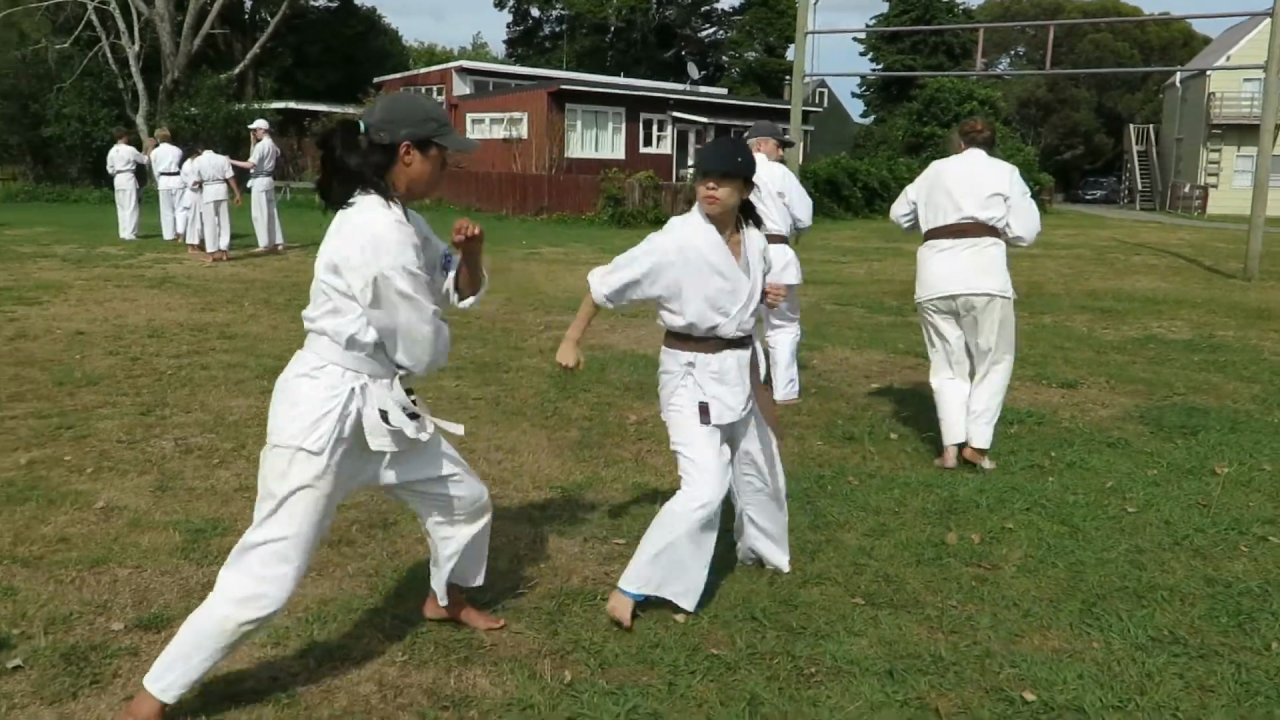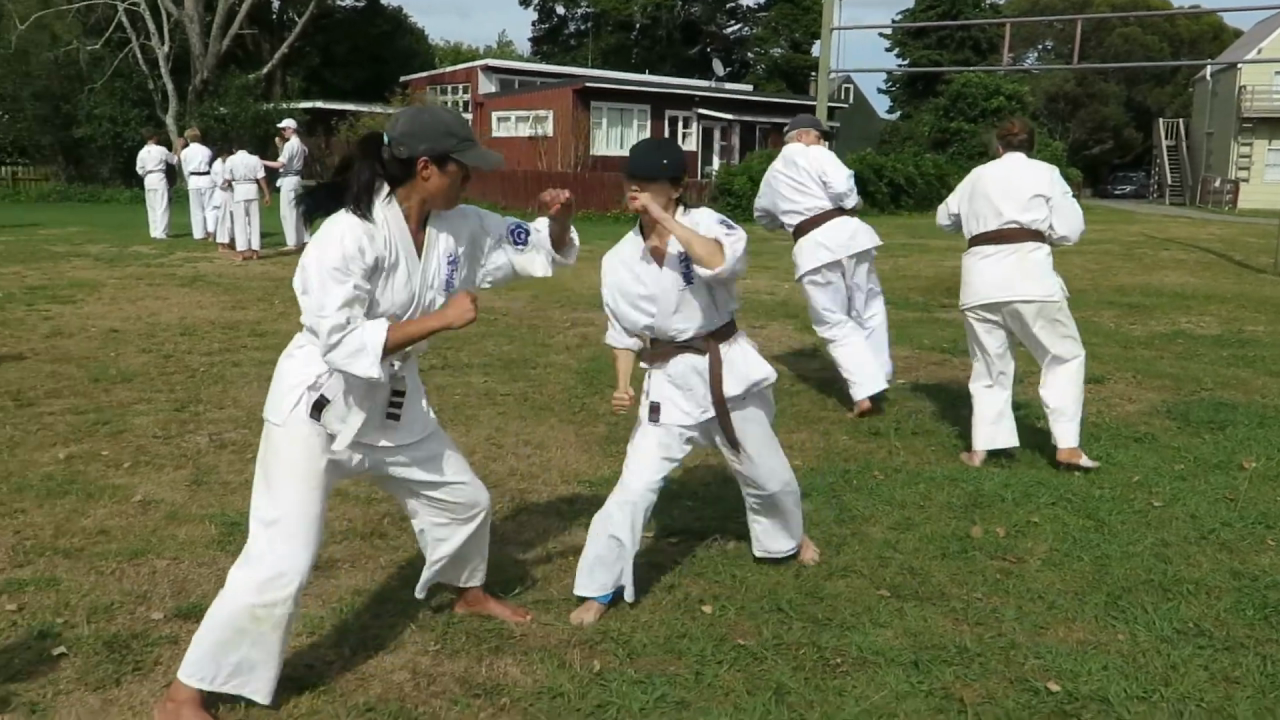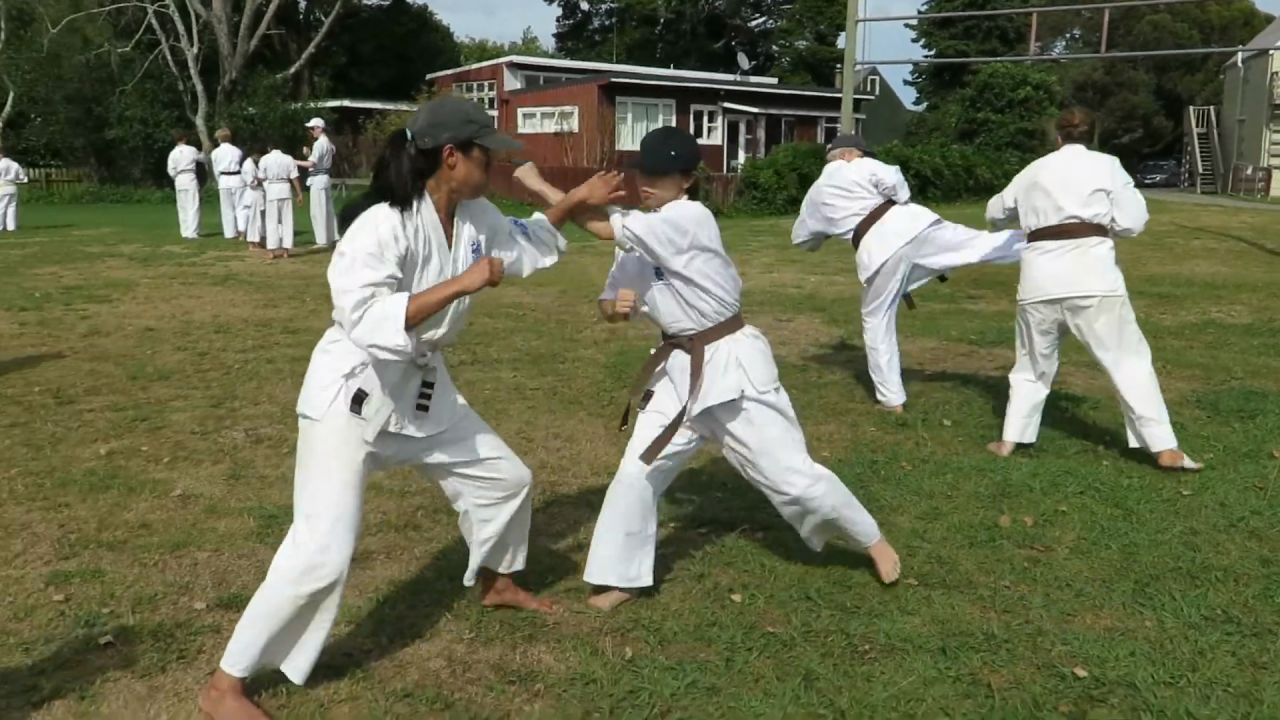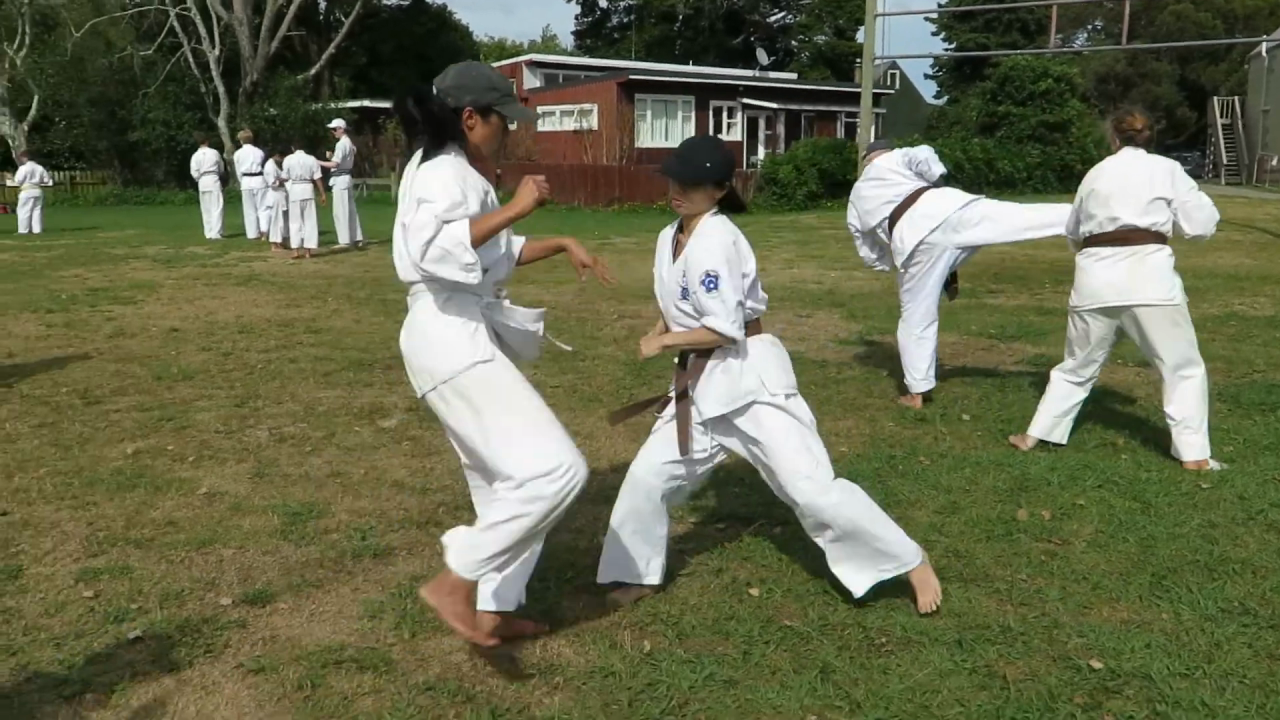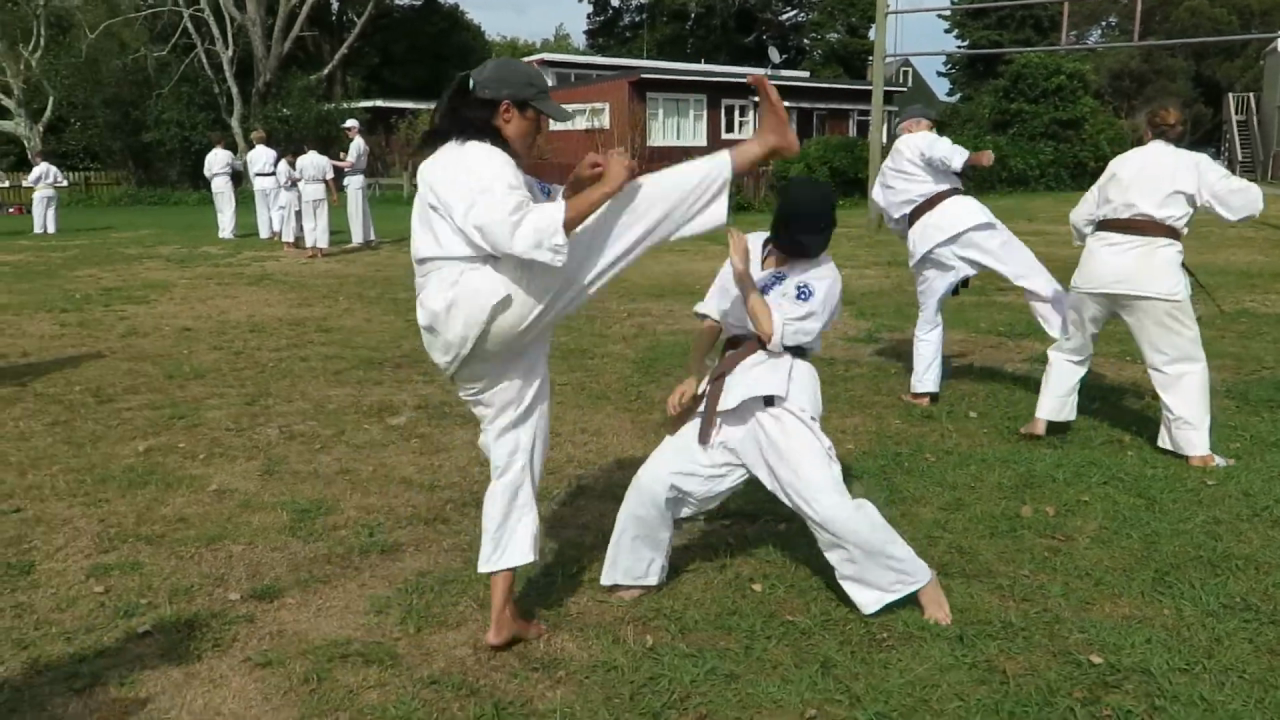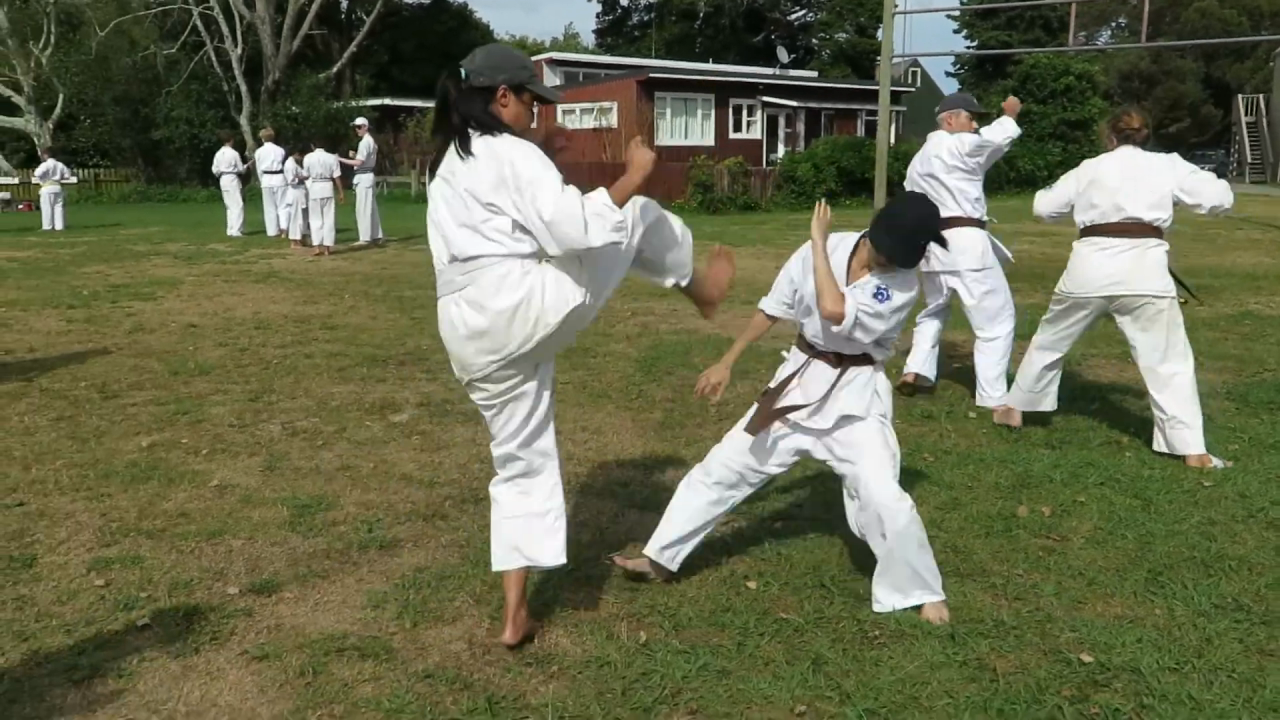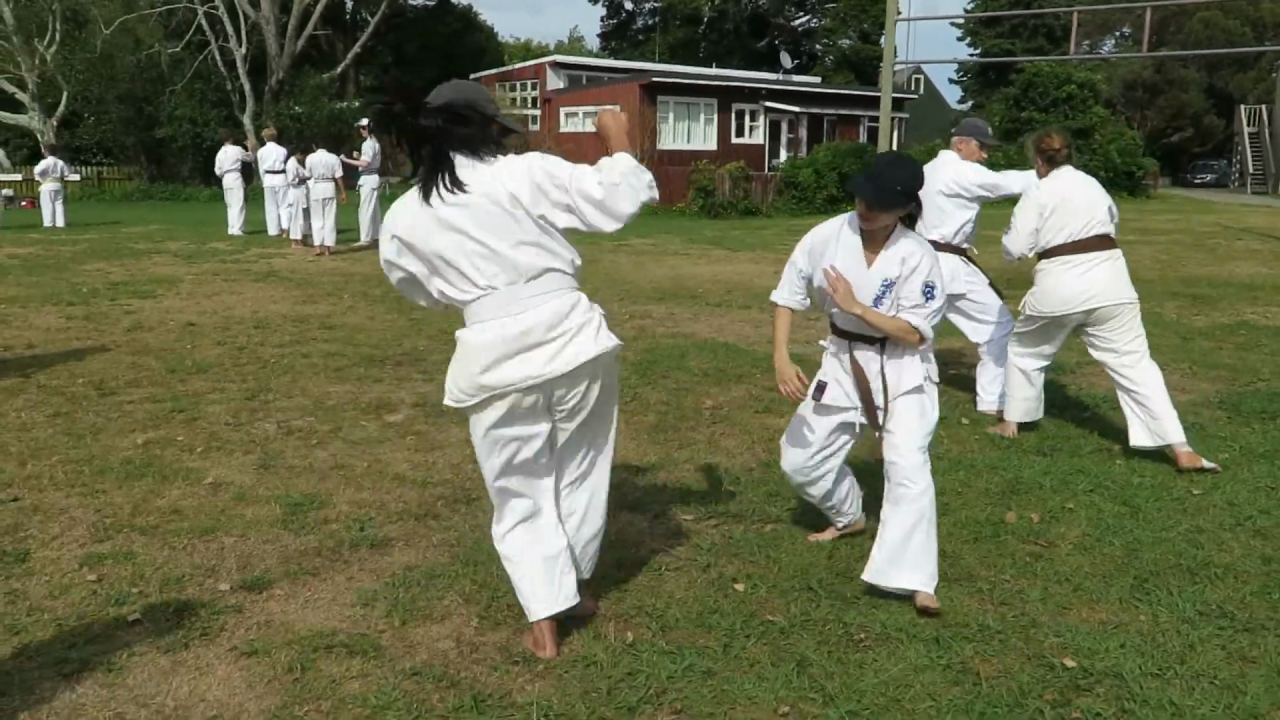
dt=0.2s
person 1, frame 1
left shoulder: (393, 221)
right shoulder: (380, 234)
left elbow: (460, 290)
right elbow: (423, 349)
left wrist: (469, 253)
right wrist: (433, 325)
left hip: (375, 404)
right hip: (326, 408)
left knee: (462, 497)
right knee: (264, 576)
left ankle: (447, 600)
person 1, frame 2
left shoulder: (457, 226)
right shoulder: (347, 234)
left elbow: (540, 249)
right elbow: (342, 344)
left wrist: (558, 217)
right wrist: (439, 320)
left hip: (389, 402)
right hip: (317, 397)
left knee: (462, 499)
right knee: (280, 561)
left ankle: (467, 594)
person 1, frame 3
left shoulder: (471, 215)
right shoulder: (383, 226)
left elbow: (517, 247)
right elbow: (370, 326)
left wrist: (579, 200)
right wrist: (461, 283)
left hip: (423, 390)
right hip: (353, 390)
left knee: (504, 479)
right knee: (321, 553)
left ankle: (497, 583)
person 1, frame 4
left shoulder: (455, 173)
right shoulder: (439, 172)
left elbow: (496, 253)
right elbow: (439, 253)
left wrist: (560, 244)
right wrist: (515, 208)
left hip: (467, 338)
right hip: (450, 342)
left knee: (505, 483)
right knee: (553, 471)
left ankle: (494, 612)
right ankle: (456, 583)
person 1, frame 5
left shoulder: (493, 164)
right shoulder: (471, 162)
left elbow: (538, 213)
right elbow: (530, 237)
left wrist: (581, 181)
right wrist: (605, 189)
left hip: (462, 334)
right hip: (491, 300)
left knee: (513, 462)
right knee: (636, 201)
left ankle: (503, 615)
right ankle: (762, 147)
person 1, frame 6
left shoulder: (453, 160)
right shoulder: (510, 154)
right elbow: (573, 228)
left wrist: (572, 189)
right wrist: (630, 181)
left hip: (472, 335)
right hip: (529, 302)
left knee: (521, 466)
right knee: (638, 217)
left ankle: (514, 615)
right ankle: (696, 284)
person 1, frame 7
left shoulder: (403, 213)
right shoulder: (526, 171)
left elbow: (418, 288)
right elbow: (619, 195)
right wrist: (618, 141)
left hip: (493, 356)
right hip: (569, 331)
left knee: (518, 497)
right knee: (581, 469)
left ankle: (544, 627)
right ankle: (576, 588)
person 2, frame 1
left shoulder: (754, 238)
right shoulder: (676, 240)
right elbow: (603, 283)
left wrist: (769, 296)
right wrist: (571, 340)
left hip: (740, 370)
right hip: (693, 376)
left knee: (761, 474)
right knee: (703, 491)
left ankle: (762, 551)
right ankle: (634, 589)
person 2, frame 2
left shoulder: (705, 222)
right shoulder: (619, 261)
left elbow: (721, 261)
right elbow: (622, 331)
left wrist: (663, 219)
right wrist: (623, 387)
left hip: (728, 369)
right hip: (671, 380)
left knee: (766, 472)
right knee: (634, 489)
left ankle: (786, 538)
right ankle: (600, 589)
person 2, frame 3
left shoulder: (691, 219)
right shoulder: (638, 242)
left elbow: (608, 228)
right elbow: (611, 302)
left wrist: (541, 188)
right wrist: (618, 302)
left hip: (733, 363)
right hip: (680, 370)
left knee: (791, 473)
right knee: (637, 473)
left ankle: (868, 537)
right ankle: (622, 577)
person 2, frame 4
left shoulder: (720, 242)
right shoulder: (670, 238)
left elbow: (723, 331)
left wrist: (666, 342)
right wrist: (661, 331)
left hip: (748, 373)
right hip: (701, 380)
left knee: (810, 487)
right knee: (647, 477)
left ankle: (912, 562)
right ankle: (637, 574)
person 2, frame 5
left shoulder: (823, 276)
right shoulder: (752, 247)
left elbow: (772, 334)
right elbow: (712, 317)
left wrist: (744, 278)
right wrist: (691, 380)
left hip: (779, 392)
right hip: (730, 394)
left knee: (826, 502)
right knee: (655, 480)
left ankle: (919, 579)
right ankle: (637, 573)
person 2, frame 6
left shoulder: (905, 283)
right shoulder: (828, 247)
left elbow: (835, 314)
right elbow: (774, 310)
left wrist: (819, 251)
right wrist: (726, 363)
left hip: (854, 394)
right hip: (799, 381)
left knee: (881, 499)
right knee: (722, 468)
left ankle: (925, 591)
right ankle: (660, 555)
person 2, frame 7
left shoulder: (918, 255)
right shoulder: (825, 237)
left elbow: (915, 334)
right elbow: (787, 299)
left wrist: (855, 306)
right wrist: (782, 357)
left hip: (901, 370)
right hip: (844, 361)
left knee: (907, 467)
right knee: (803, 456)
left ankle: (916, 579)
right ankle: (849, 517)
person 3, frame 1
left shoulder: (936, 170)
right shoulder: (1005, 172)
left elbow: (899, 213)
right elbow: (1025, 231)
left hip: (936, 271)
right hip: (982, 268)
left knee: (947, 362)
right knee: (993, 359)
left ankle: (950, 449)
right ankle: (976, 445)
person 3, frame 2
left shoulder: (978, 176)
right shoulder: (1046, 173)
left elbow: (945, 218)
right elbow: (1069, 230)
left hip: (981, 277)
right hip: (1028, 273)
left knee: (990, 367)
right knee: (1065, 356)
left ankle: (980, 448)
right ankle: (1067, 446)
person 3, frame 3
left shoulder: (1035, 170)
right shoulder: (1106, 165)
left elbow: (996, 212)
right elbow: (1132, 221)
left wrist: (1035, 214)
left hip: (1041, 271)
right hip: (1090, 269)
left knee: (1033, 362)
right knee: (1128, 357)
left ankle: (1009, 440)
right ankle: (1165, 449)
person 3, frame 4
left shoulder: (1095, 175)
right shoulder: (1166, 170)
left elbow: (1076, 234)
right elbow: (1202, 224)
left hip: (1096, 278)
right hip: (1148, 276)
left knee: (1078, 365)
right knee: (1182, 367)
left ankle: (1033, 436)
right ankle: (1194, 455)
person 3, frame 5
left shoulder: (1121, 162)
right shoulder: (1195, 164)
left elbow: (1081, 219)
right elbow: (1247, 202)
left wrist: (1091, 243)
left hip: (1100, 263)
right hip: (1153, 268)
left knee: (1072, 346)
right knee: (1180, 361)
left ankle: (1041, 421)
right ankle: (1197, 451)
person 3, frame 6
left shoulder: (1092, 167)
right shoulder: (1168, 165)
left elbow: (1044, 206)
right elbow: (1220, 197)
left wrist: (1081, 203)
right wrist: (1183, 195)
left hip: (1090, 267)
right hip: (1143, 270)
left knee: (1050, 340)
right knee: (1169, 359)
left ankle: (1015, 410)
right ankle: (1193, 451)
person 3, frame 7
left shoulder: (1039, 192)
right shoulder: (1091, 184)
left elbow: (1016, 248)
left wrist: (1022, 234)
left hip: (1058, 285)
right hip: (1108, 280)
left knee: (1024, 348)
right knee: (1133, 364)
left ankle: (1012, 422)
right ankle: (1181, 450)
person 4, frame 1
right shoulder: (777, 172)
right elbow: (803, 217)
right wrist: (787, 231)
right hip: (776, 257)
right knee: (784, 326)
right ankle: (785, 393)
person 4, frame 2
left shoulder: (773, 174)
right shoulder: (815, 156)
left elbow: (764, 216)
right elbow: (842, 187)
right wrist: (850, 204)
left hip: (812, 248)
right hip: (847, 233)
left knee: (835, 327)
right knee: (870, 309)
left ankle: (864, 393)
right ankle: (877, 379)
person 4, frame 3
left shoulder: (814, 196)
right shoulder: (856, 167)
left elbow: (801, 238)
right elbow: (890, 180)
right wrist: (904, 202)
left hip: (876, 249)
right hip: (909, 226)
left knee: (877, 327)
right knee: (983, 243)
left ankle: (892, 400)
person 4, frame 4
left shoulder: (857, 199)
right shoulder: (890, 161)
left elbow: (874, 257)
right elbow: (921, 157)
right wrist: (936, 186)
left hip: (913, 237)
right hip: (946, 209)
left knee: (916, 319)
right knee: (1029, 218)
left ankle: (917, 392)
person 4, frame 5
left shoulder: (884, 178)
right shoulder: (909, 144)
left elbow: (896, 221)
right elbow: (935, 150)
right wrist: (974, 158)
left hip: (926, 238)
right hip: (962, 217)
left knee: (929, 317)
right knee: (1030, 274)
left ankle: (922, 390)
person 4, frame 6
left shoulder: (919, 160)
right shoulder: (957, 146)
right elbow: (993, 139)
right wrist: (1010, 115)
left hip: (932, 245)
right hip: (968, 245)
left knee: (932, 315)
right knee: (996, 322)
left ankle: (915, 372)
right ankle: (993, 396)
person 4, frame 7
left shoulder: (929, 171)
right shoulder: (961, 172)
right elbow: (1010, 183)
right hip: (947, 266)
right knee: (998, 327)
right ankle: (994, 401)
